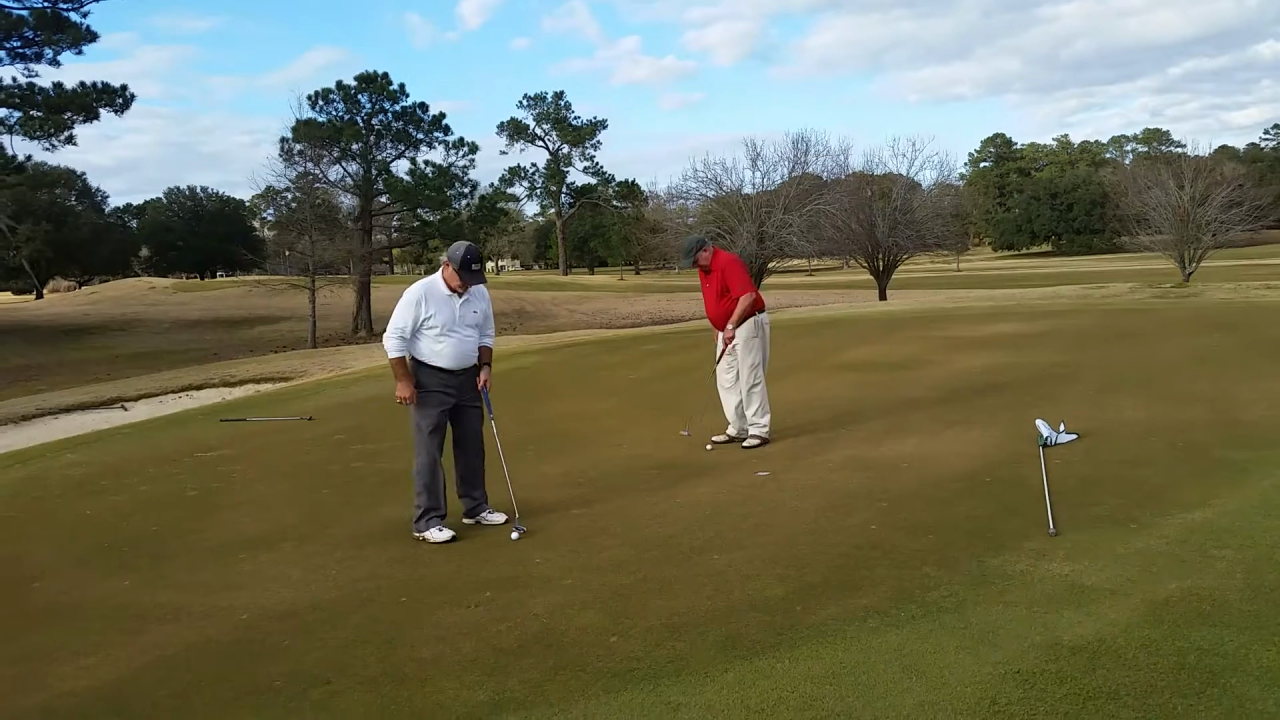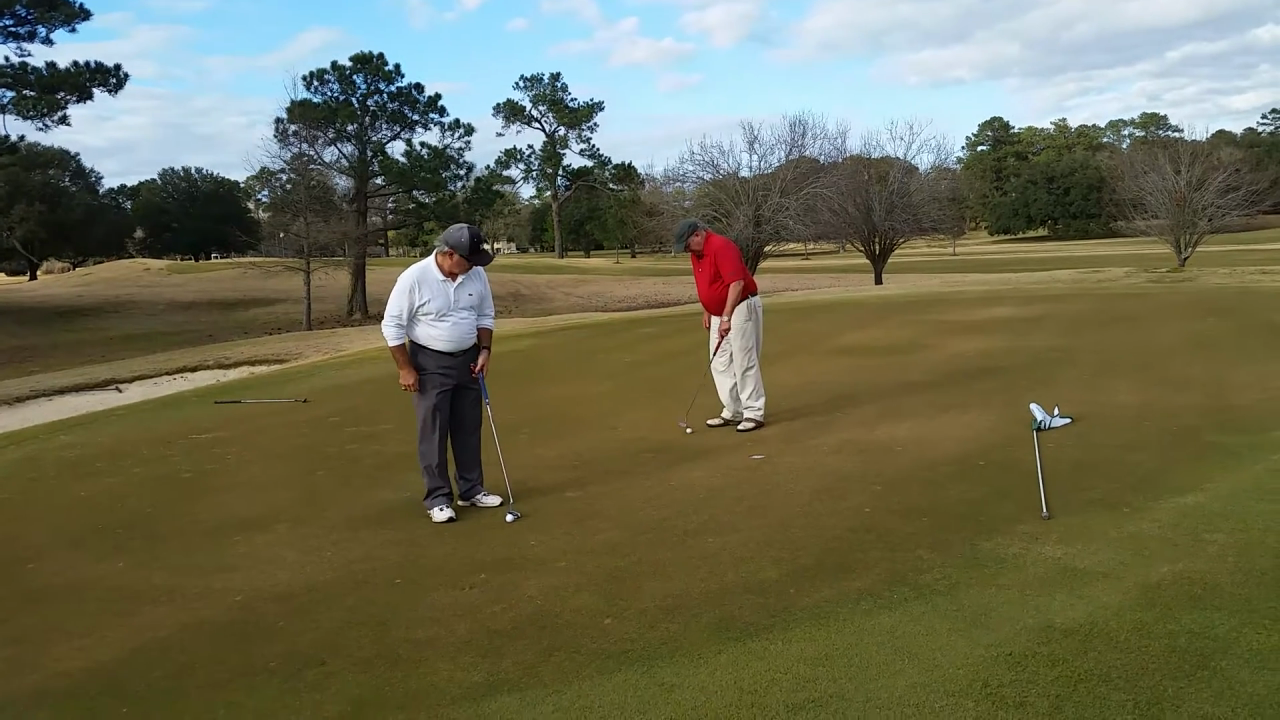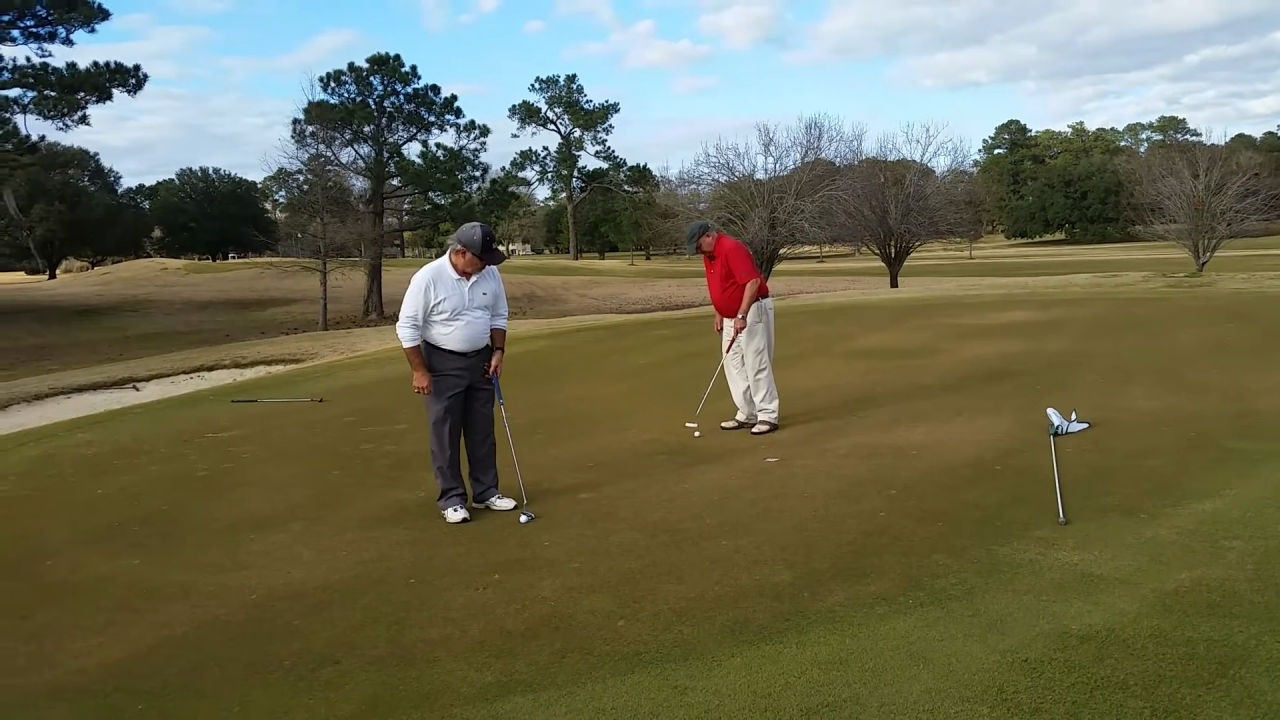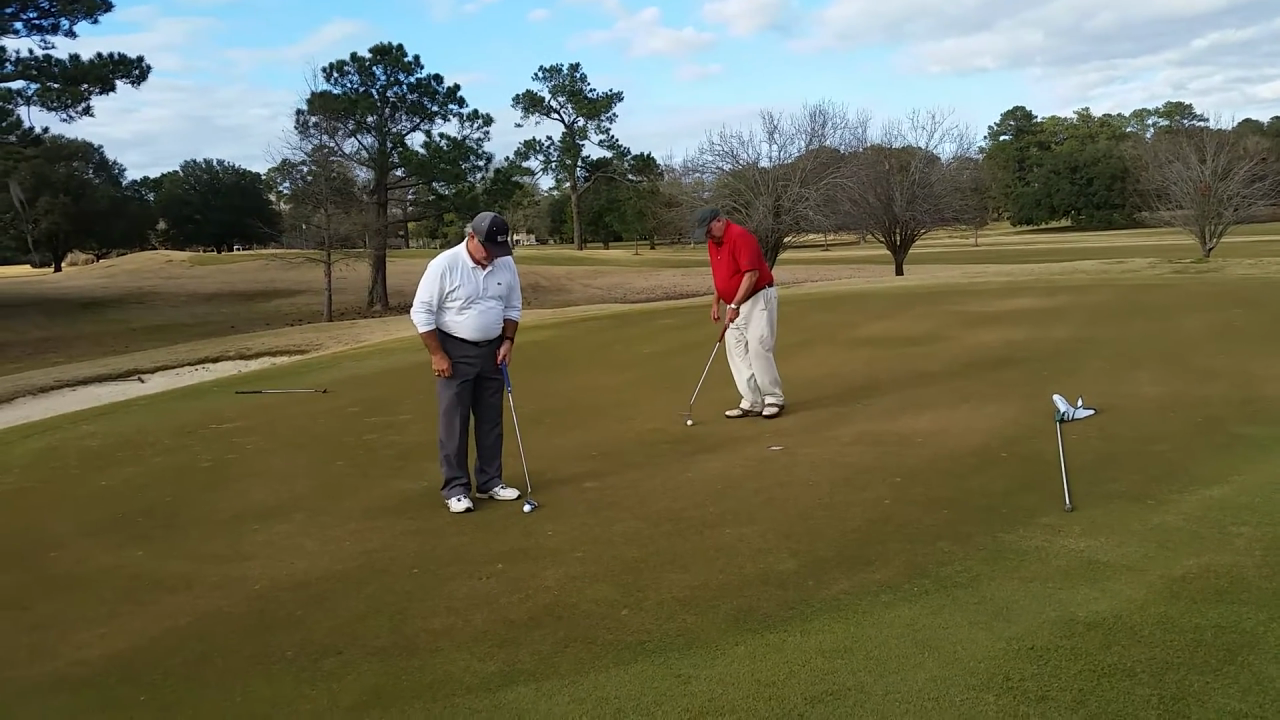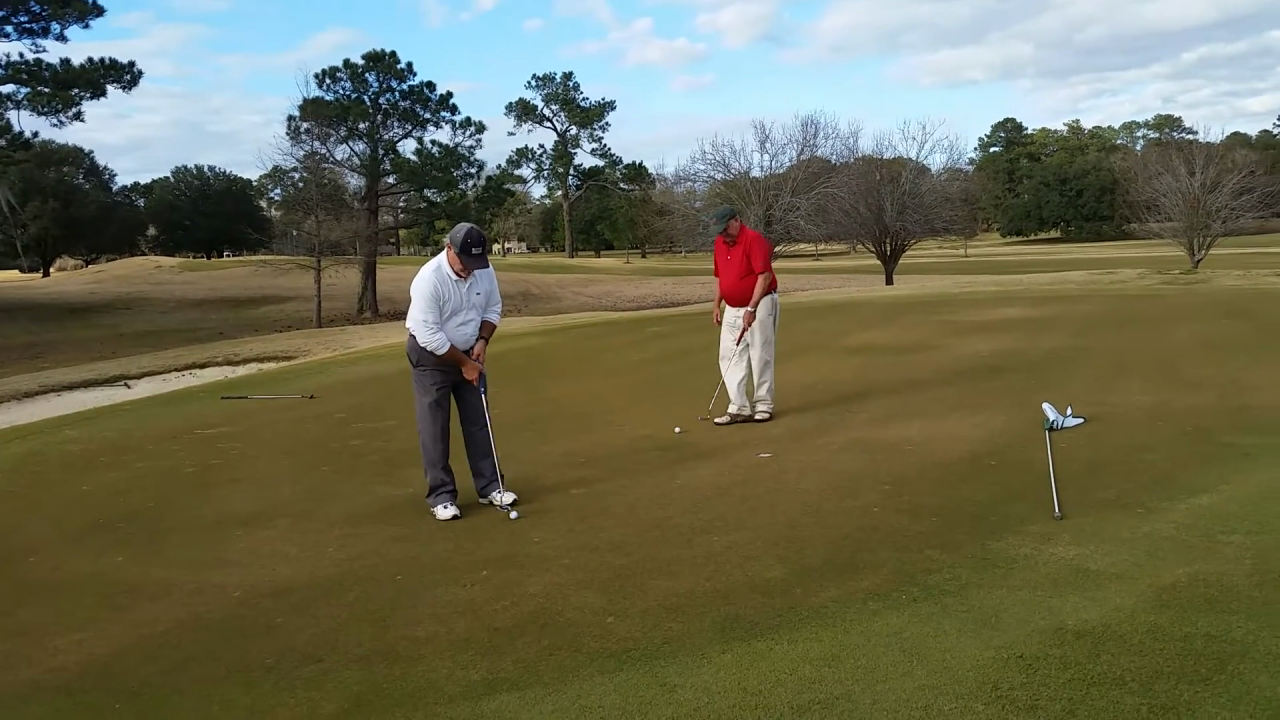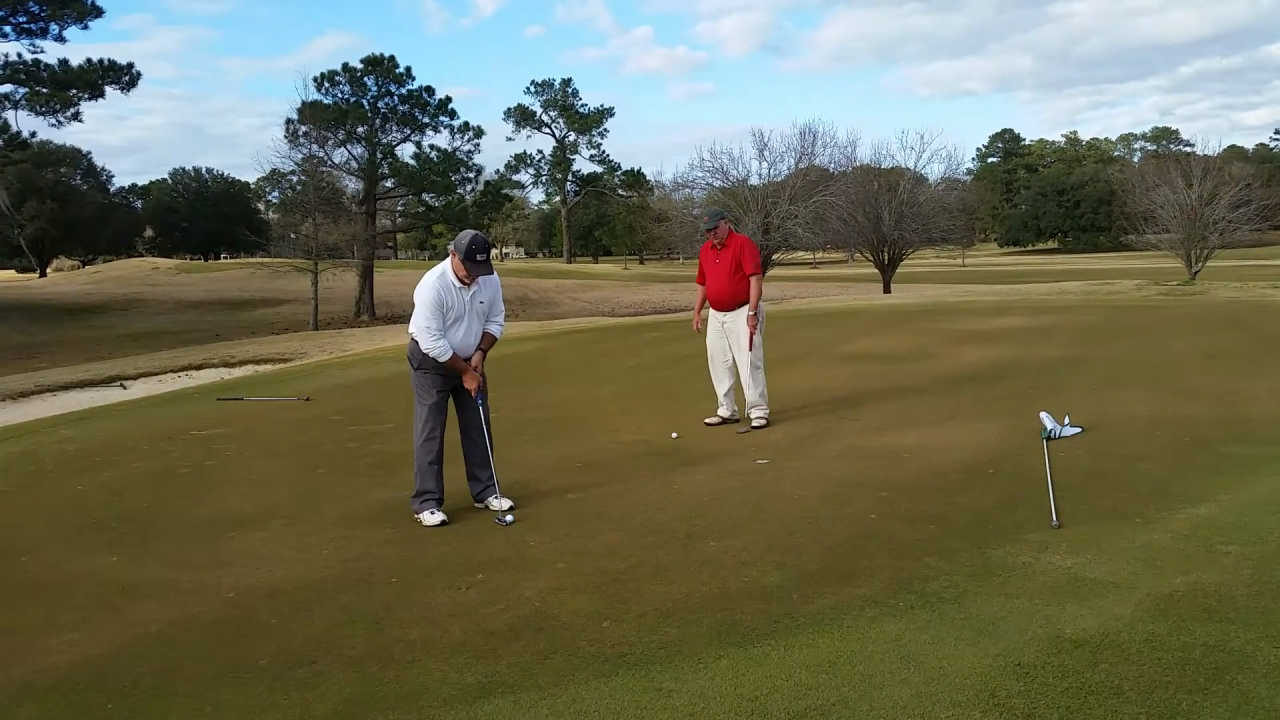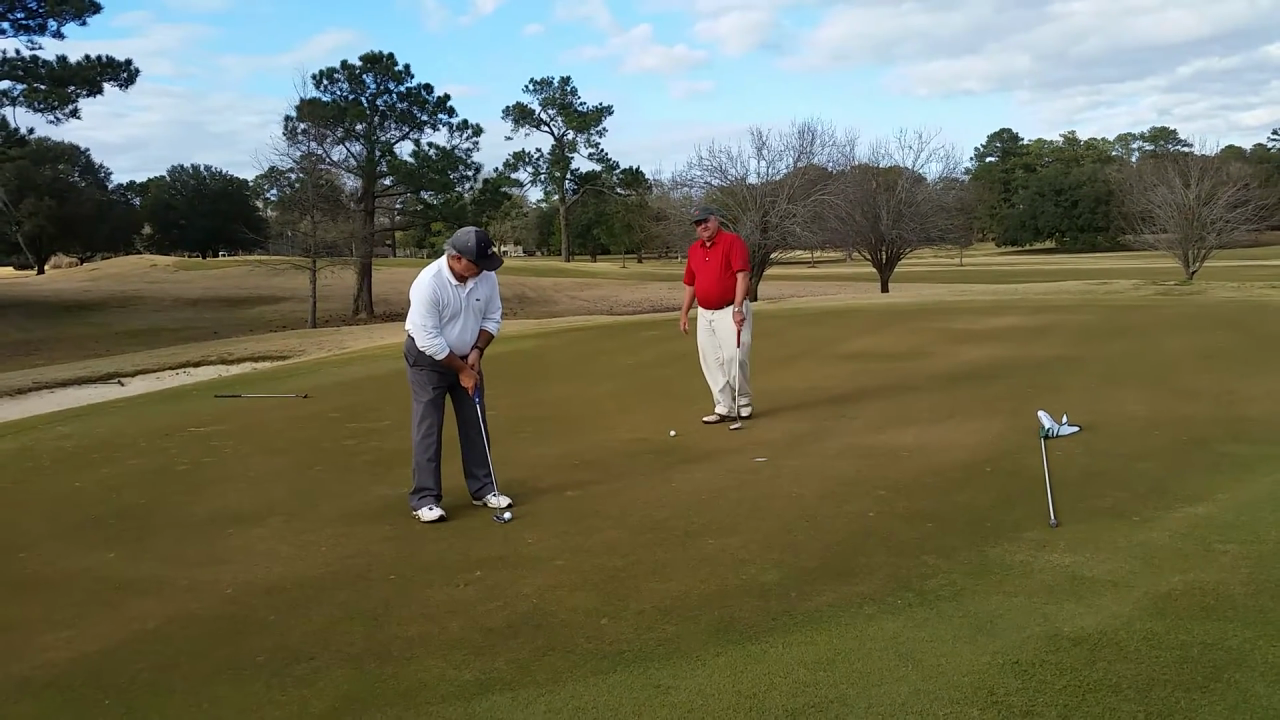
dt=0.7s
person 1, frame 1
left shoulder: (480, 293)
right shoulder: (420, 293)
left elbow: (486, 334)
right elbow: (394, 339)
left wrist: (485, 367)
right wrist: (404, 381)
left hip: (466, 379)
right hip: (429, 380)
left knee: (471, 446)
right knee: (429, 451)
left ankle: (476, 507)
right ankle: (427, 521)
person 1, frame 2
left shoulder: (476, 274)
right shoulder: (414, 278)
left elbow: (485, 315)
right elbow: (393, 326)
left wrist: (484, 350)
right wrist: (405, 368)
left hip: (467, 360)
right hip: (430, 363)
left knee: (469, 427)
right knee: (433, 431)
left ankle: (471, 490)
right ankle: (438, 498)
person 1, frame 3
left shoulder: (490, 274)
right shoulder: (428, 278)
left elbow: (498, 316)
right elbow: (407, 327)
left wrist: (498, 351)
right wrist: (419, 370)
left hip: (480, 360)
right hip: (443, 364)
left knee: (483, 430)
right knee: (445, 433)
left ankle: (486, 491)
right ankle: (451, 498)
person 1, frame 4
left shoulder: (506, 264)
right shoulder: (445, 265)
left elbow: (513, 307)
right elbow: (421, 312)
left wrist: (507, 341)
right wrist: (437, 354)
left hip: (491, 351)
right hip: (455, 352)
left knee: (491, 419)
right knee: (454, 420)
left ankle: (489, 482)
right ankle: (456, 488)
person 1, frame 5
left shoulder: (485, 271)
right shoulder: (429, 279)
left elbow: (492, 309)
right elbow: (428, 336)
left wrist: (482, 341)
right wrist: (463, 363)
left hip: (469, 355)
right hip: (431, 356)
left knee: (478, 421)
right knee: (435, 428)
left ankle: (489, 486)
right ankle: (441, 496)
person 1, frame 6
left shoulder: (490, 279)
right shoulder: (432, 285)
left elbow: (495, 320)
right elbow: (432, 342)
left wrist: (480, 353)
right wrist: (464, 372)
left hip: (470, 359)
right hip: (431, 360)
left knee: (478, 425)
right knee: (430, 429)
left ankle: (485, 491)
right ankle: (427, 502)
person 1, frame 7
left shoulder: (486, 276)
right shoulder: (428, 283)
left elbow: (492, 318)
right elbow: (428, 340)
left wrist: (476, 351)
right wrist: (461, 370)
left hip: (466, 357)
right hip: (428, 357)
left knee: (475, 422)
right knee: (428, 426)
left ankle: (483, 488)
right ankle: (425, 499)
person 2, frame 1
left shoulder: (729, 263)
right shoulder: (704, 269)
left elbow: (748, 296)
left wrist: (730, 325)
right wrist: (718, 327)
left hip: (748, 326)
right hip: (727, 331)
left knee: (750, 379)
right knee: (727, 381)
left ankle: (759, 430)
right ankle: (738, 428)
person 2, frame 2
left shoulder: (721, 247)
right shoulder: (696, 253)
left elbow: (736, 284)
left wrist: (726, 318)
right wrist: (707, 311)
left hip: (741, 309)
right hip: (720, 314)
left knee: (744, 362)
right knee: (721, 364)
left ankle: (754, 413)
right ankle: (733, 412)
person 2, frame 3
left shoulder: (732, 248)
right shoulder: (709, 254)
left elbow: (753, 282)
left wrist: (741, 316)
right wrist: (719, 313)
left hip: (752, 312)
right hip: (731, 317)
left knee: (757, 364)
right knee: (734, 366)
left ankle: (768, 416)
right ankle: (747, 414)
person 2, frame 4
left shoulder: (740, 236)
right shoulder: (713, 242)
left elbow: (752, 274)
left wrist: (734, 306)
right wrist: (716, 302)
left hip: (758, 299)
right hip: (735, 305)
left knee: (758, 350)
right knee: (737, 354)
left ankle: (773, 398)
right ankle: (752, 402)
person 2, frame 5
left shoulder: (754, 239)
right shoulder: (719, 243)
left elbow: (764, 276)
left wrist: (751, 309)
right wrist: (717, 305)
left hip: (759, 306)
right hip: (733, 309)
left knee: (760, 357)
right knee: (729, 357)
left ankle: (763, 405)
right ankle: (739, 408)
person 2, frame 6
left shoulder: (744, 244)
right shoulder: (705, 250)
left elbow: (756, 279)
right elbow: (703, 283)
left wrist: (752, 312)
right wrist: (697, 312)
left hip: (743, 313)
right hip: (716, 315)
left knee: (749, 362)
right knee: (719, 363)
left ankle: (759, 412)
right ankle: (727, 410)
person 2, frame 7
left shoulder: (733, 241)
right shoulder: (694, 249)
left elbow: (743, 276)
right elbow: (690, 283)
left wrist: (738, 309)
right wrist: (684, 313)
left hip: (730, 311)
right hip: (705, 314)
left knee: (734, 357)
right knee: (711, 362)
left ankle: (743, 400)
right ankle: (724, 408)
